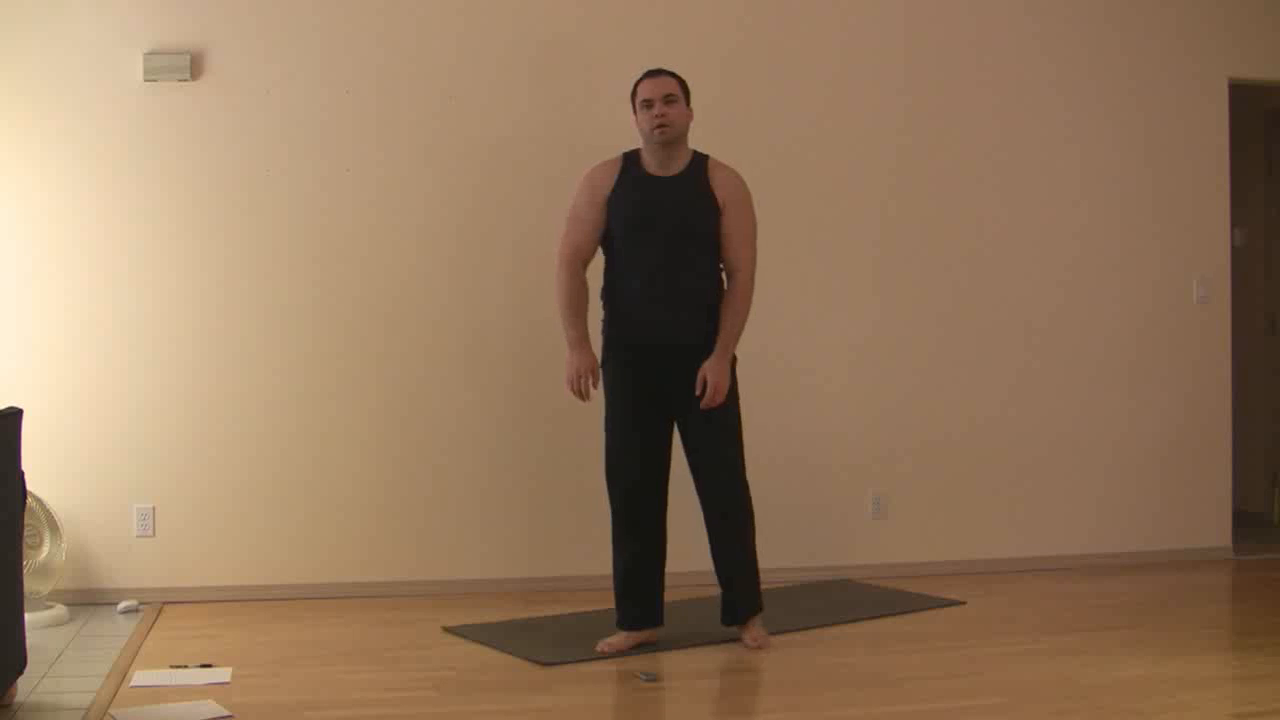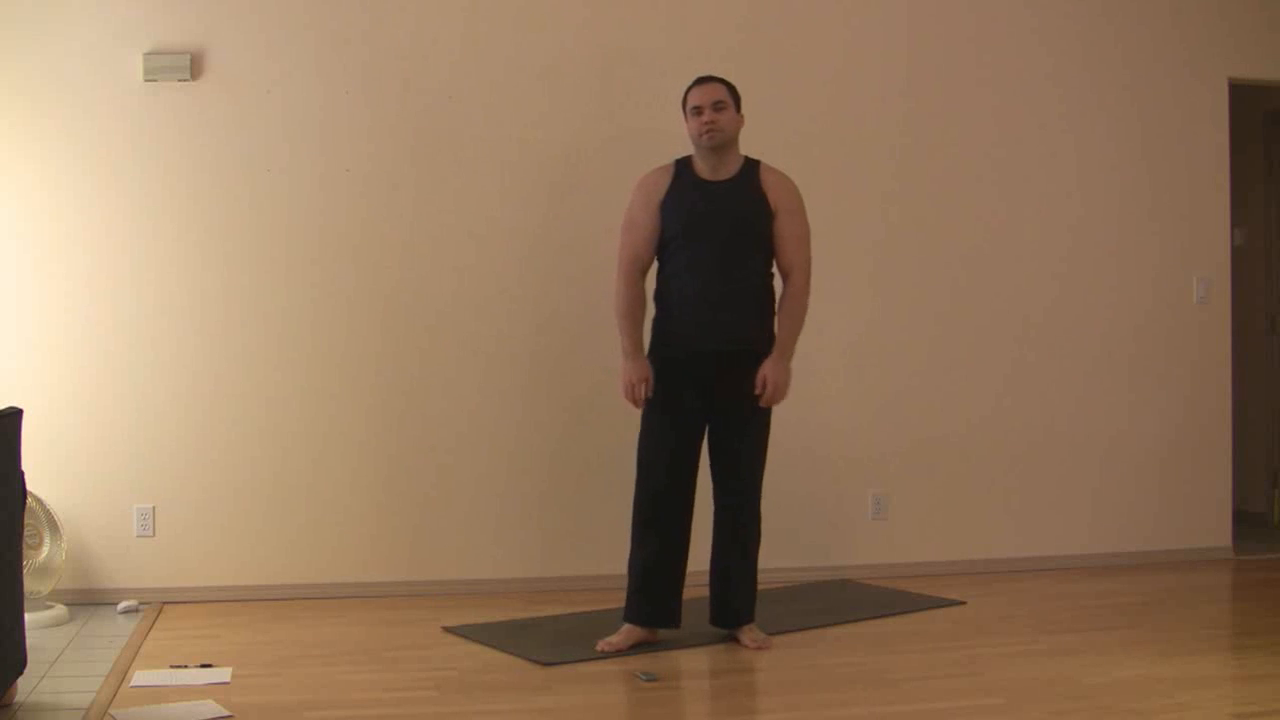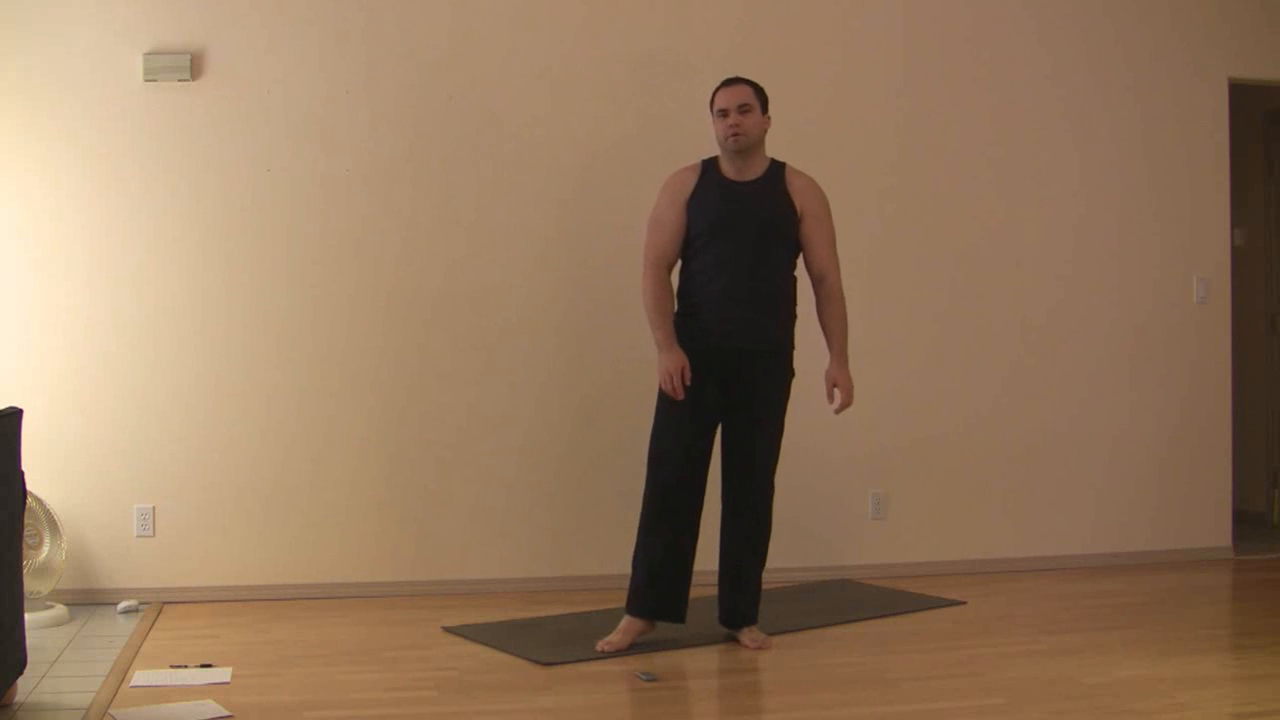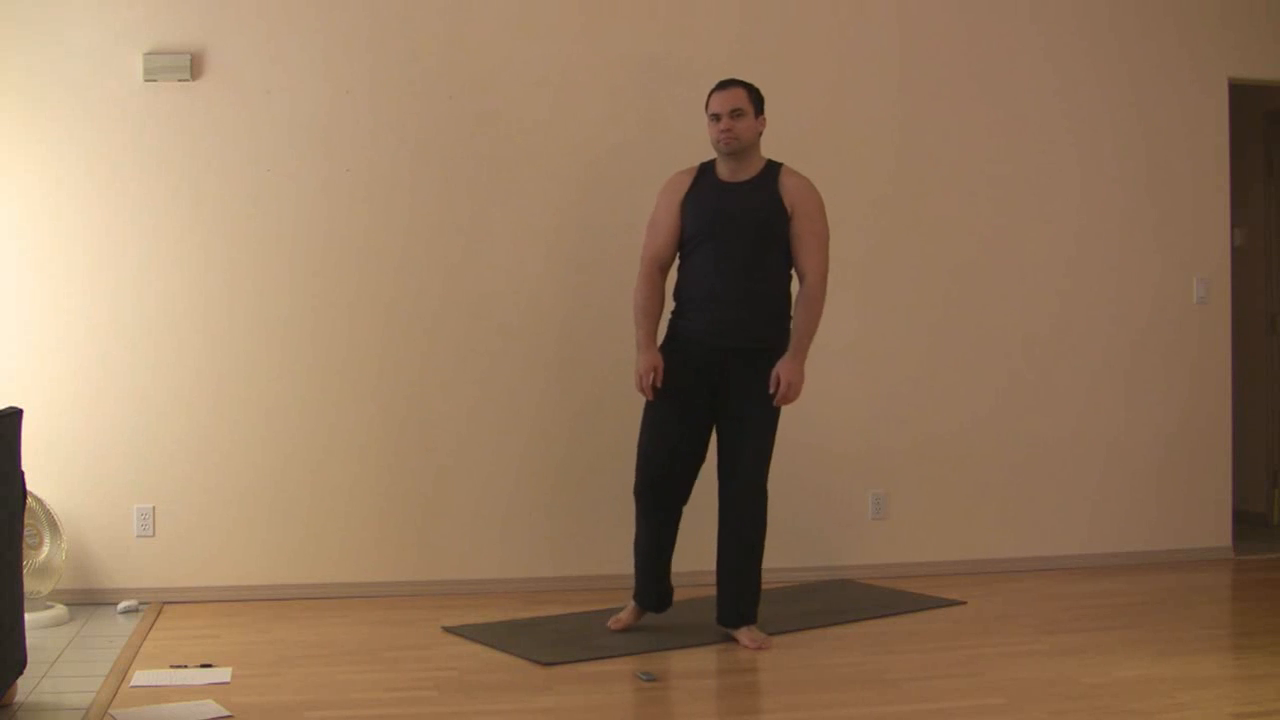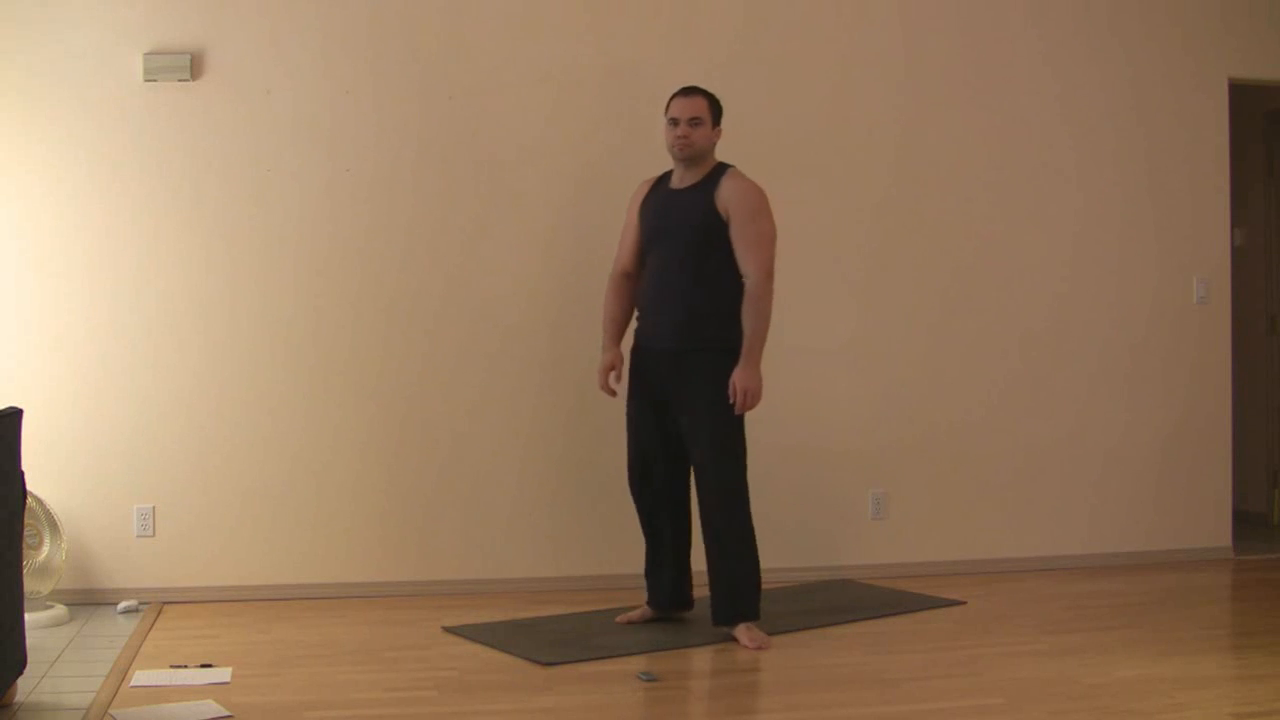
dt=0.4s
person 1, frame 1
left shoulder: (722, 183)
right shoulder: (605, 180)
left elbow: (741, 275)
right elbow: (571, 265)
left wrist: (722, 355)
right wrist: (577, 346)
left hip: (702, 357)
right hip: (630, 358)
left knee: (724, 484)
right knee: (632, 490)
left ankle: (746, 610)
right ankle: (638, 618)
person 1, frame 2
left shoulder: (774, 188)
right shoulder: (658, 185)
left elbow: (796, 278)
right elbow: (630, 273)
left wrist: (781, 356)
right wrist: (632, 355)
left hip: (747, 363)
right hip: (674, 361)
left knee: (740, 491)
right knee: (659, 487)
left ankle: (738, 614)
right ankle: (646, 615)
person 1, frame 3
left shoulder: (799, 191)
right shoulder: (686, 184)
left elbow: (826, 279)
right elbow: (656, 269)
left wrist: (838, 358)
right wrist: (667, 347)
left hip: (766, 361)
right hip: (695, 356)
left knee: (751, 489)
right knee: (671, 480)
left ankle: (741, 615)
right ankle: (644, 609)
person 1, frame 4
left shoulder: (793, 190)
right shoulder: (683, 186)
left elbow: (813, 280)
right elbow: (652, 269)
left wrist: (795, 355)
right wrist: (646, 346)
left hip: (757, 361)
right hip: (685, 353)
left knee: (745, 489)
right knee: (658, 475)
left ankle: (739, 614)
right ankle: (646, 595)
person 1, frame 5
left shoulder: (737, 192)
right shoulder: (647, 194)
left elbow: (759, 280)
right elbow: (624, 274)
left wrist: (749, 362)
right wrist: (611, 345)
left hip: (711, 361)
right hip: (651, 358)
left knee: (722, 486)
right knee: (650, 481)
left ankle: (739, 611)
right ankle: (666, 595)
